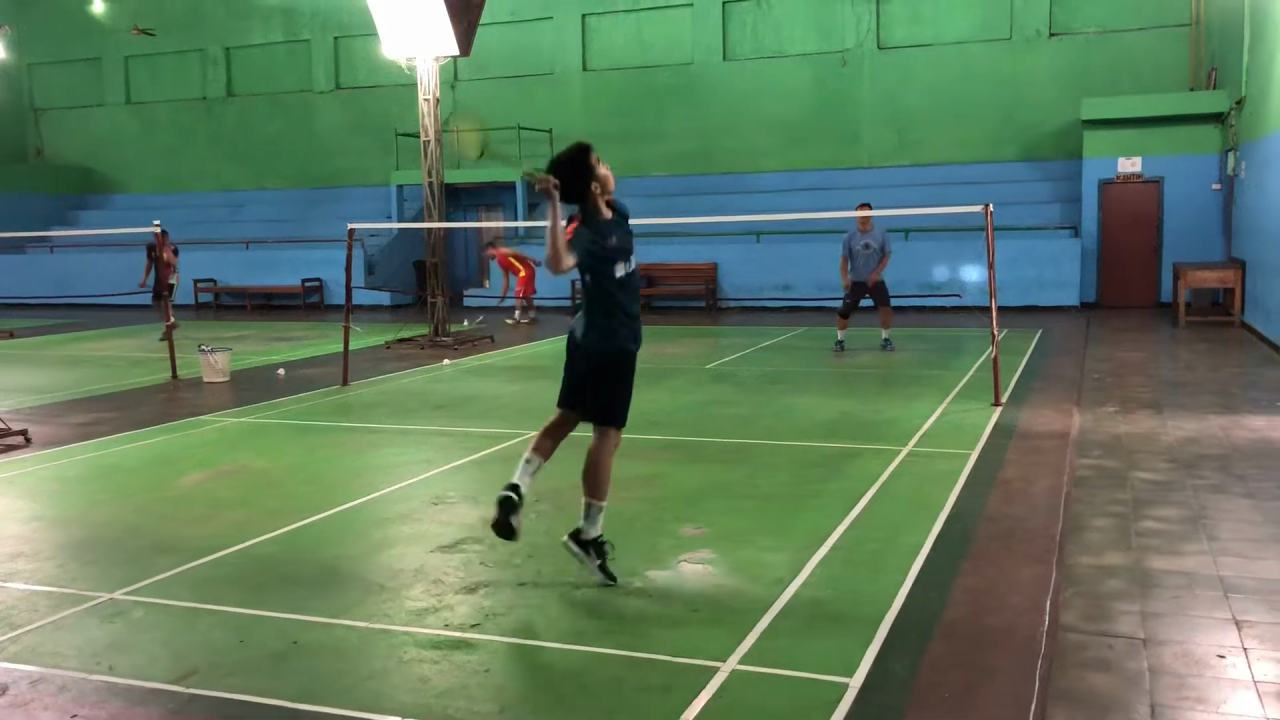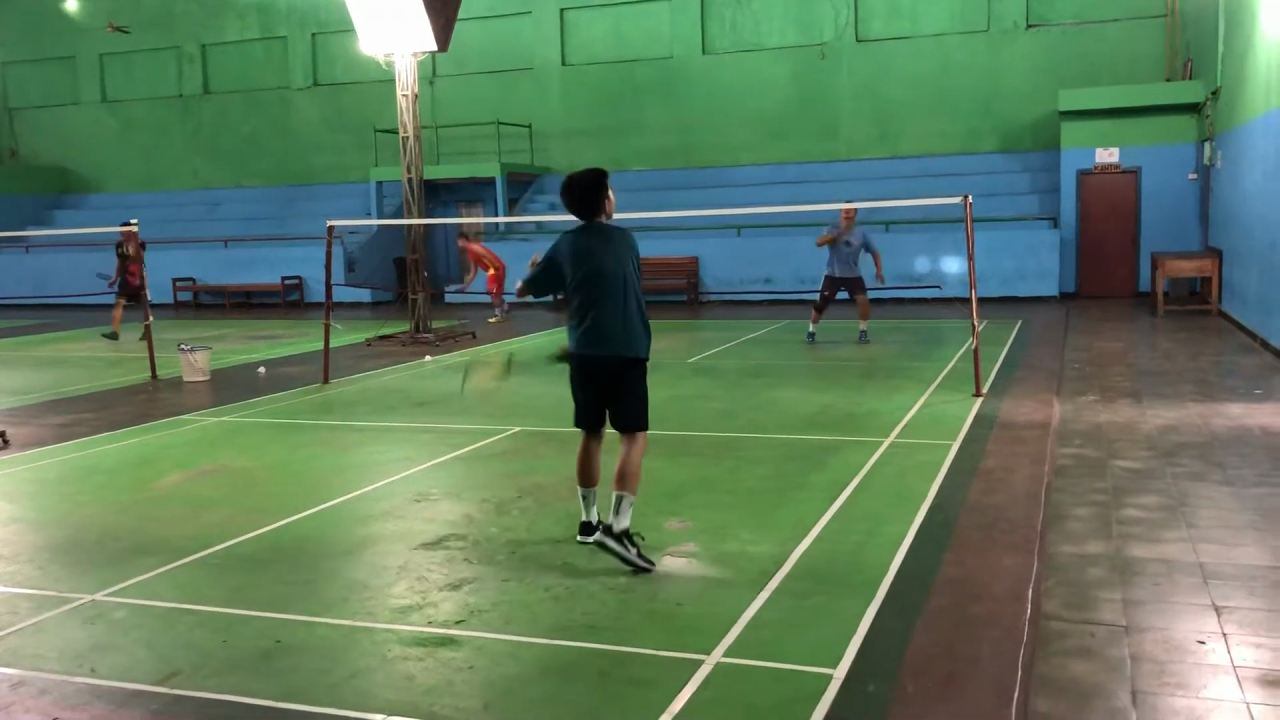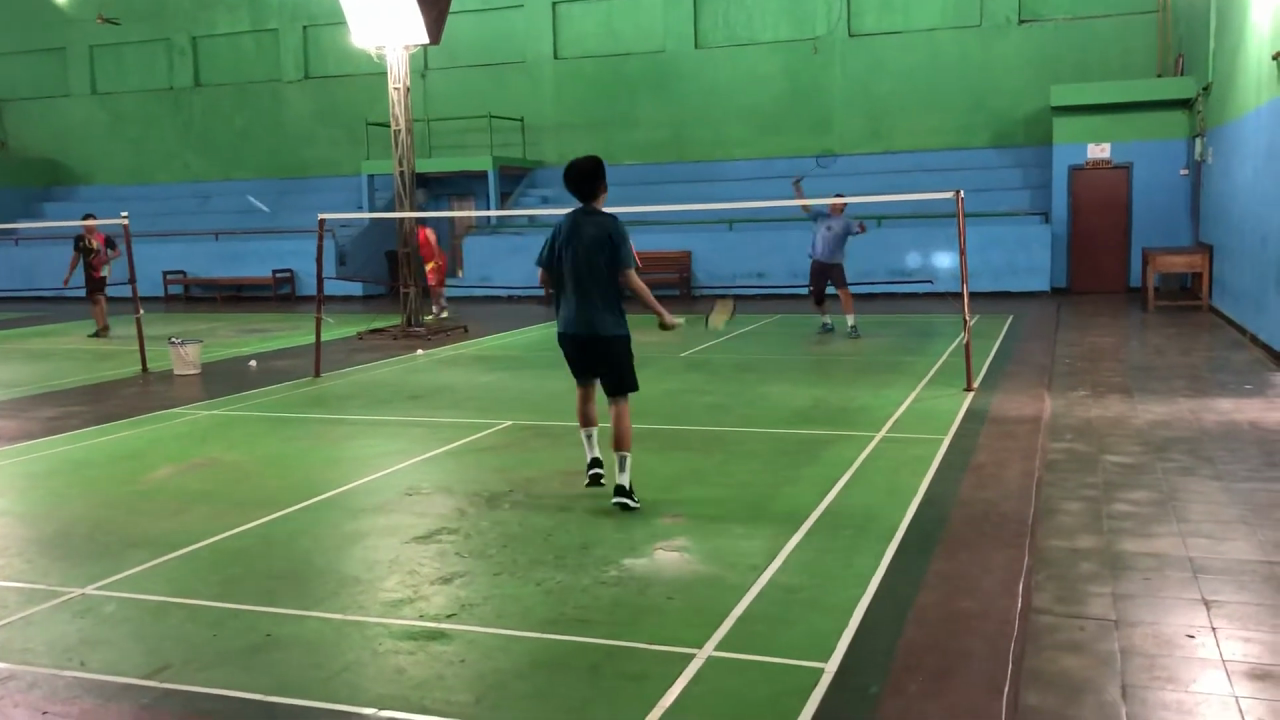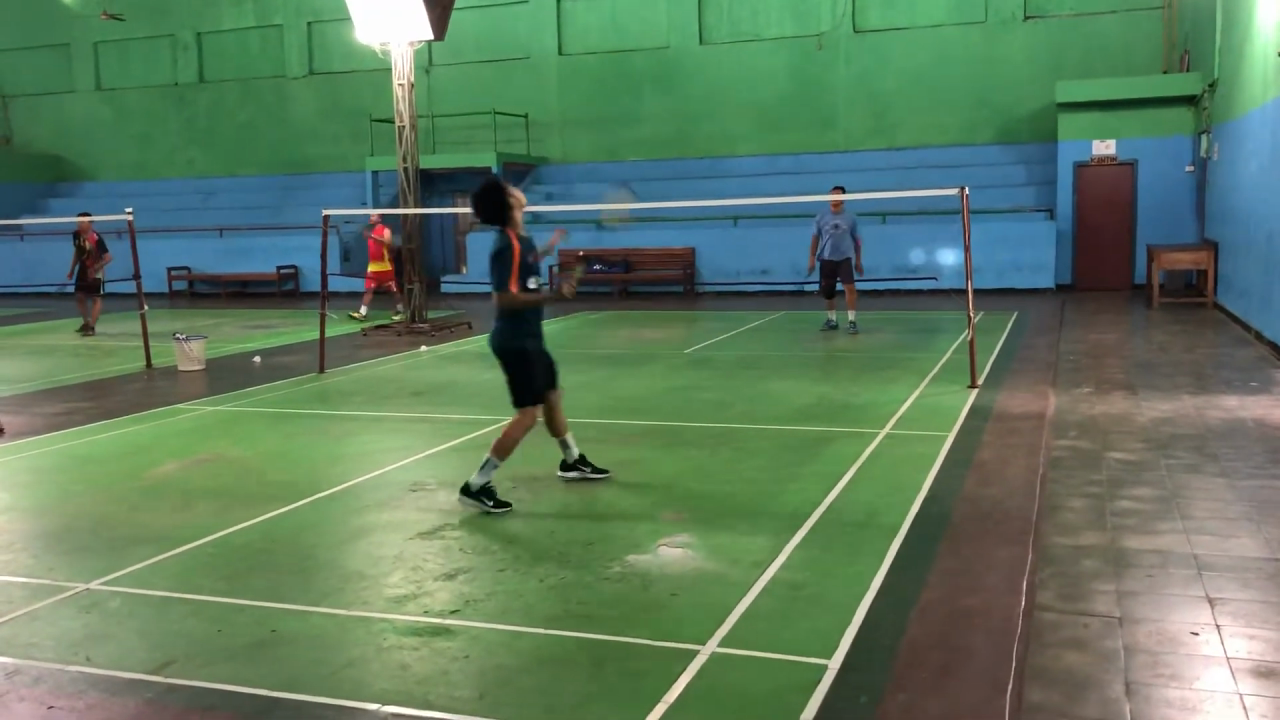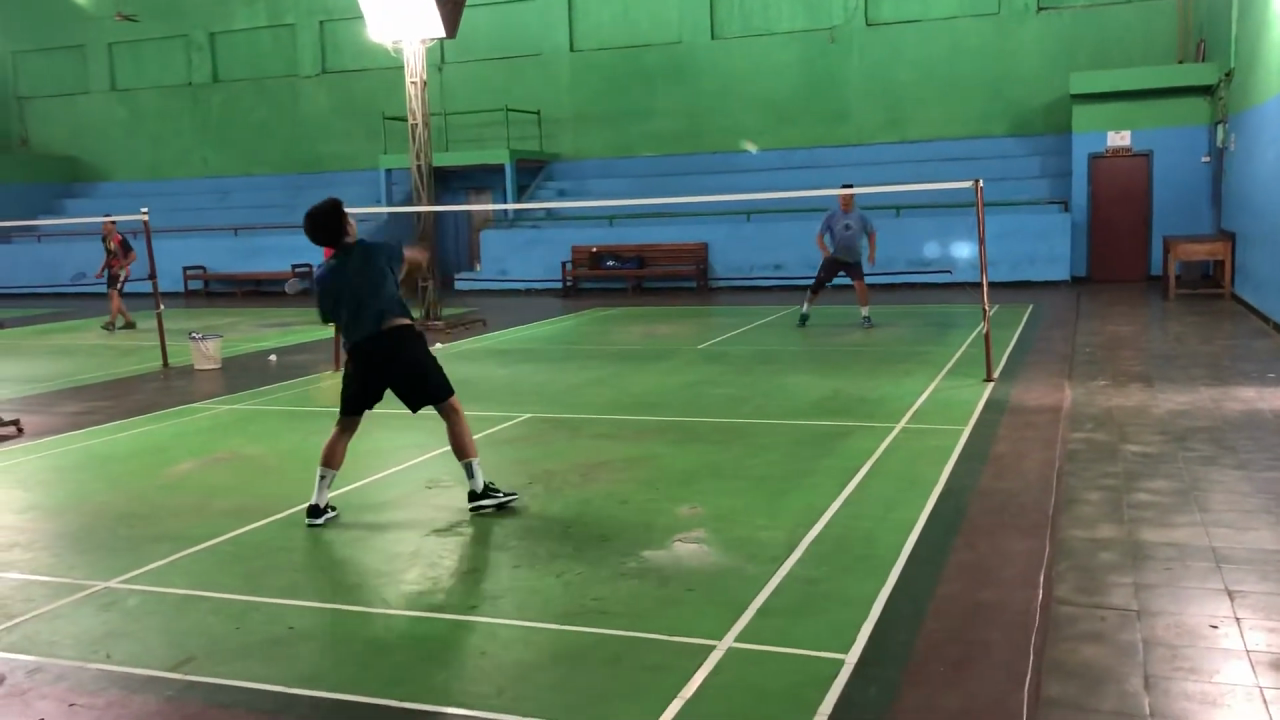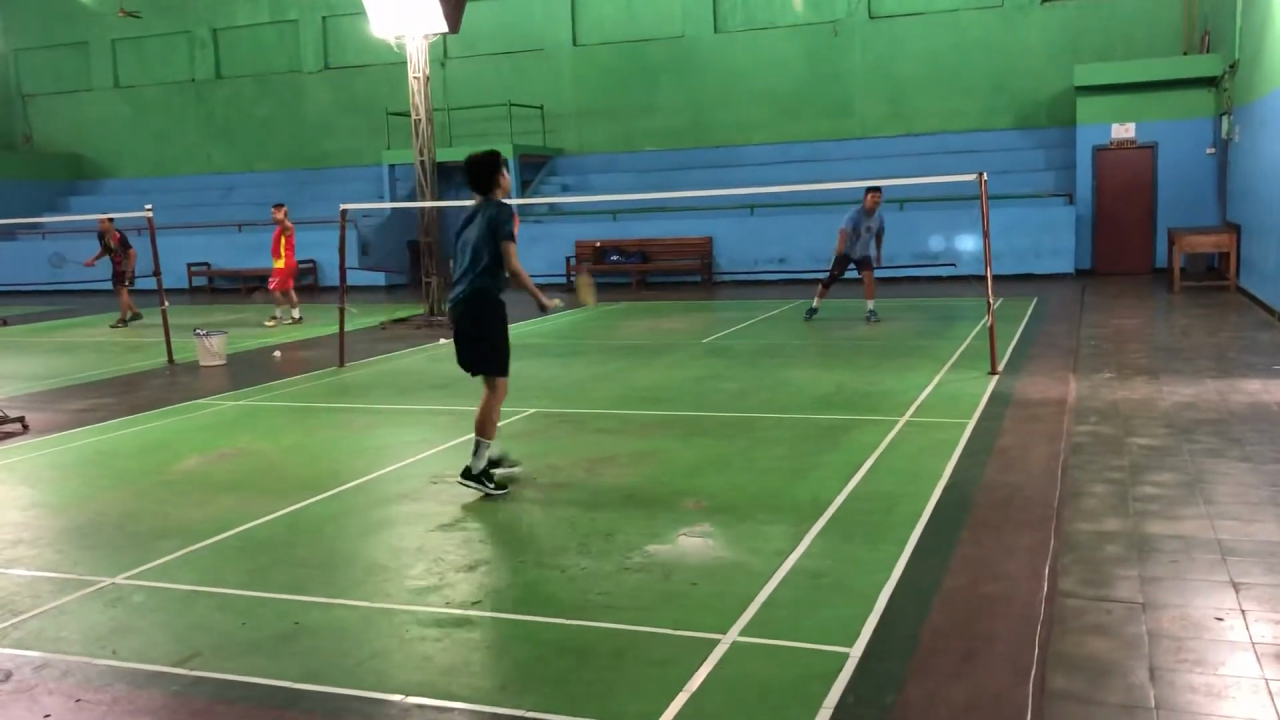
dt=0.7s
person 1, frame 1
left shoulder: (615, 213)
right shoulder: (582, 230)
right elbow: (557, 264)
right wrist: (554, 205)
left hip: (589, 339)
right hip: (610, 344)
left knee: (563, 420)
right knee: (607, 436)
left ankle: (515, 492)
right ankle: (587, 534)
person 1, frame 2
left shoulder: (564, 246)
right shoulder: (625, 239)
left elbow: (525, 291)
left wrist: (534, 271)
left hip: (584, 354)
right hip: (626, 353)
left knee: (590, 435)
right knee: (634, 439)
left ankle: (589, 521)
right ankle: (618, 527)
person 1, frame 3
left shoulder: (562, 226)
right shoulder: (612, 226)
left elbow: (545, 280)
right elbow: (629, 280)
right wrist: (661, 314)
left hip: (570, 328)
right hip: (606, 328)
left knee: (585, 388)
right knee: (620, 402)
left ankle: (594, 459)
right ankle: (621, 485)
person 1, frame 4
left shoulder: (519, 241)
right shoulder: (509, 245)
right elbow: (504, 298)
left wrist: (548, 248)
right wrist: (552, 294)
left hip: (527, 337)
right hip: (515, 341)
left knee: (552, 398)
right knee: (529, 413)
left ankle: (572, 461)
right ankle: (477, 485)
person 1, frame 5
left shoulder: (323, 277)
right shoulder: (372, 250)
right elbow: (416, 257)
right wrist: (405, 265)
left hip: (362, 349)
right hip: (401, 338)
left knee: (345, 426)
right knee: (451, 409)
left ankle: (317, 504)
right ankle: (479, 488)
person 1, frame 6
left shoulder: (471, 214)
right shoulder: (501, 212)
right elbow: (511, 265)
right wrist: (540, 298)
left hip: (461, 305)
right hip: (484, 306)
left knee: (491, 383)
right knee: (497, 386)
left ankle: (486, 455)
right ankle: (476, 468)
